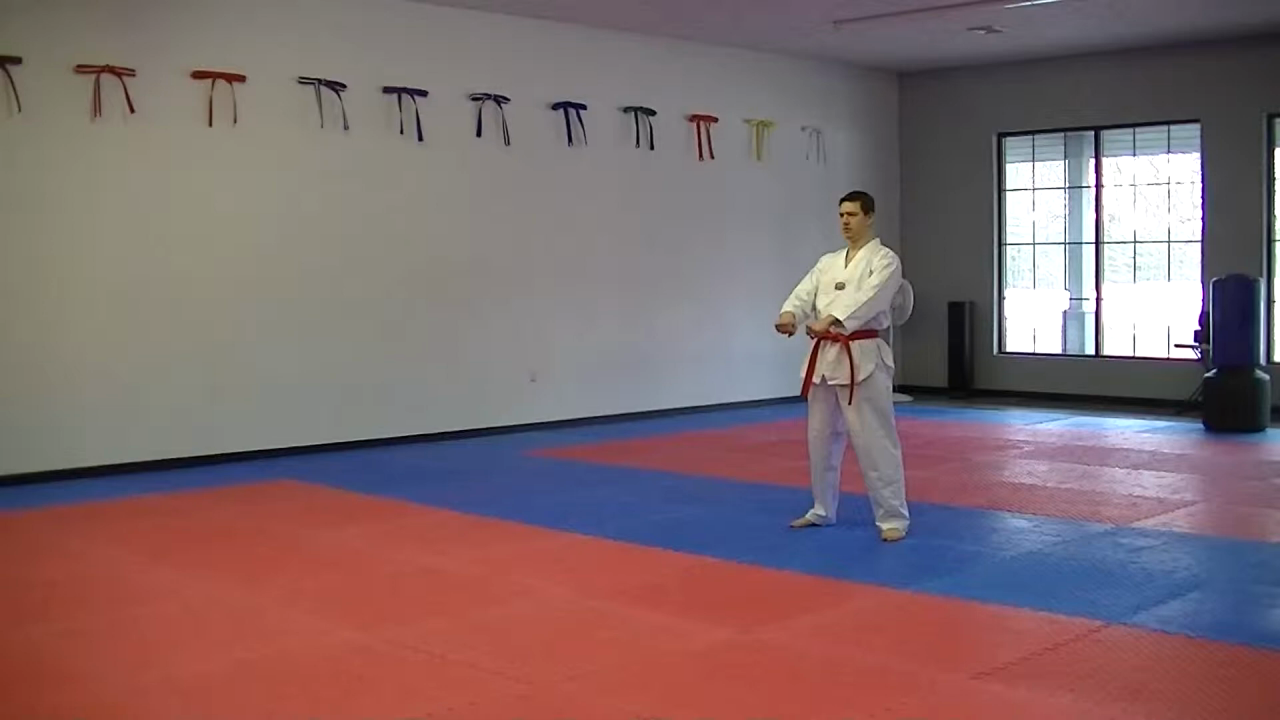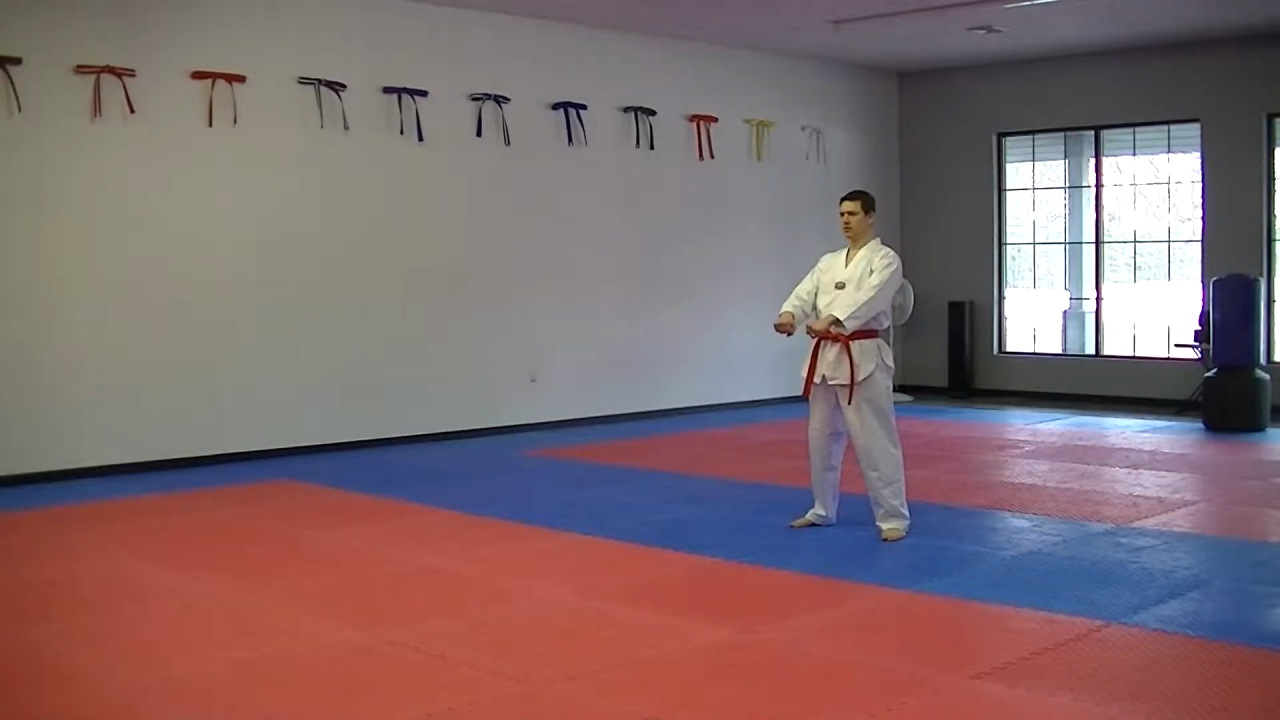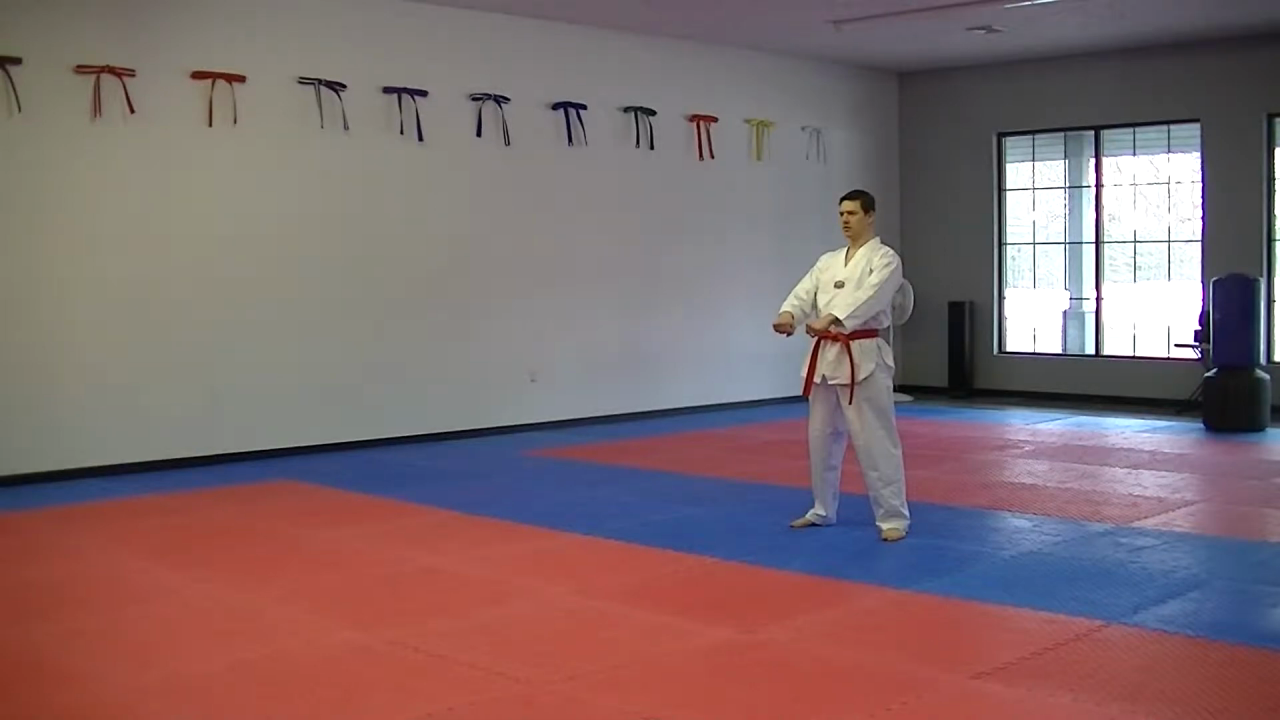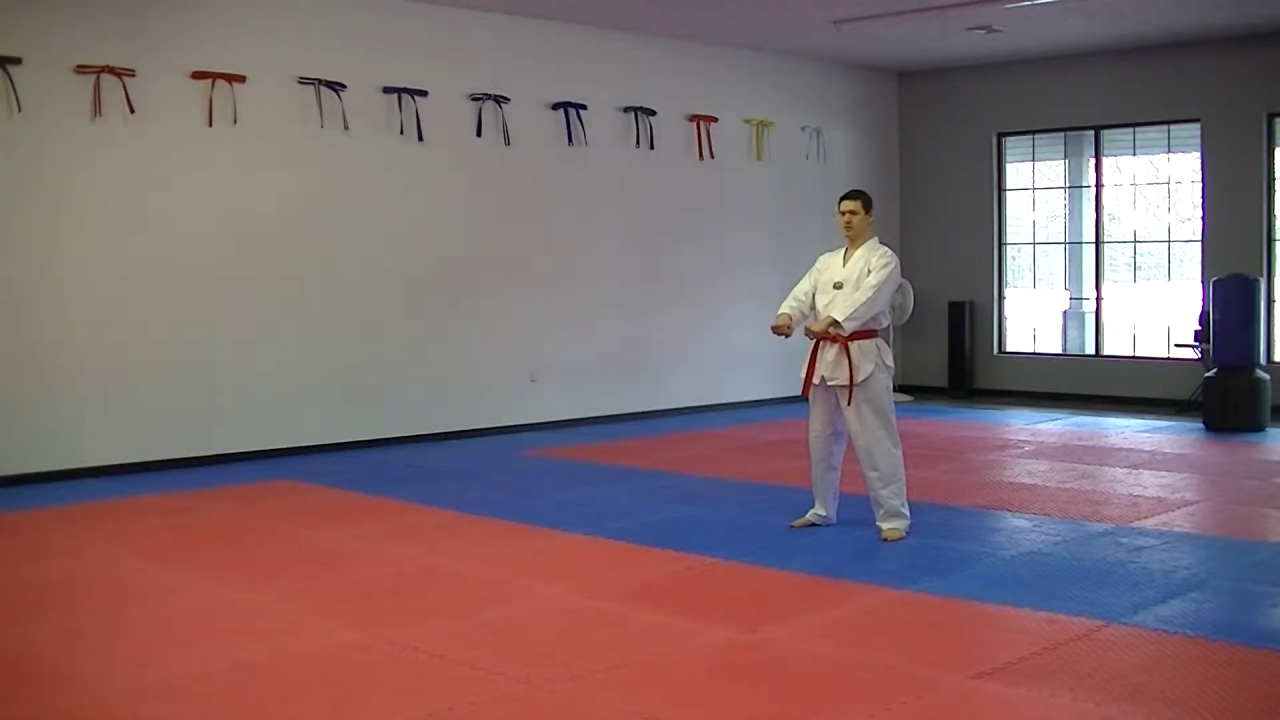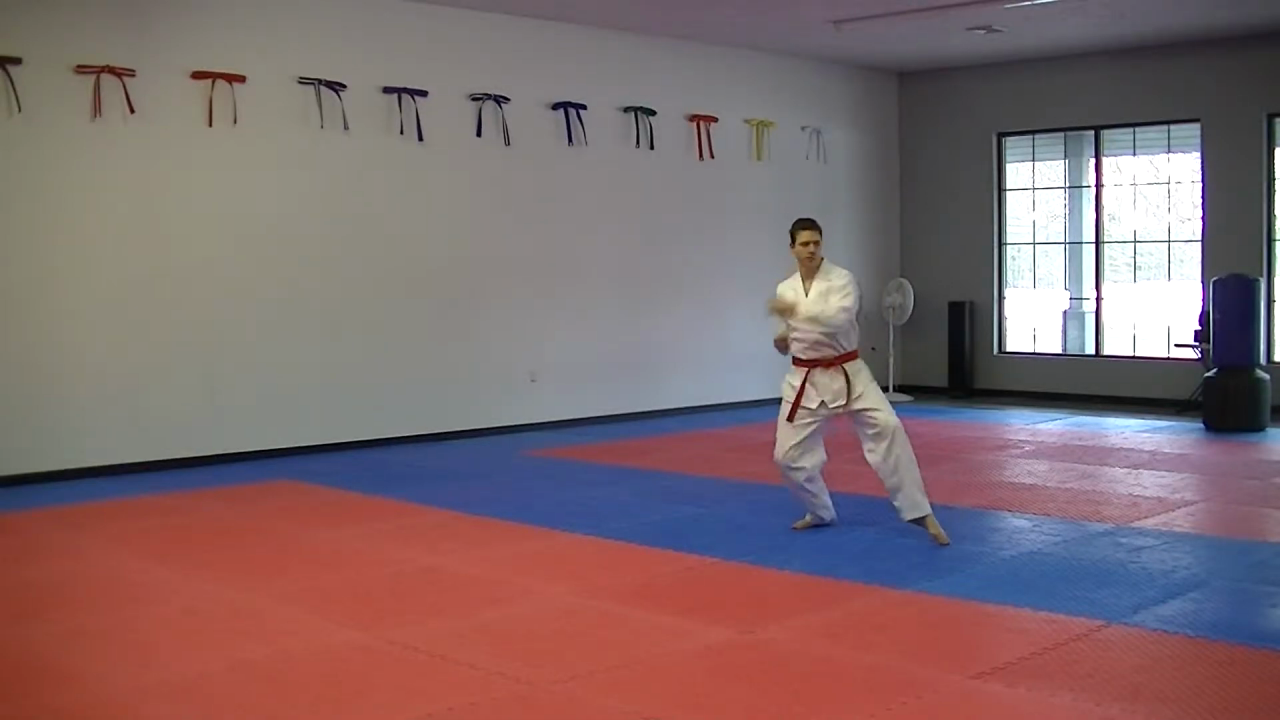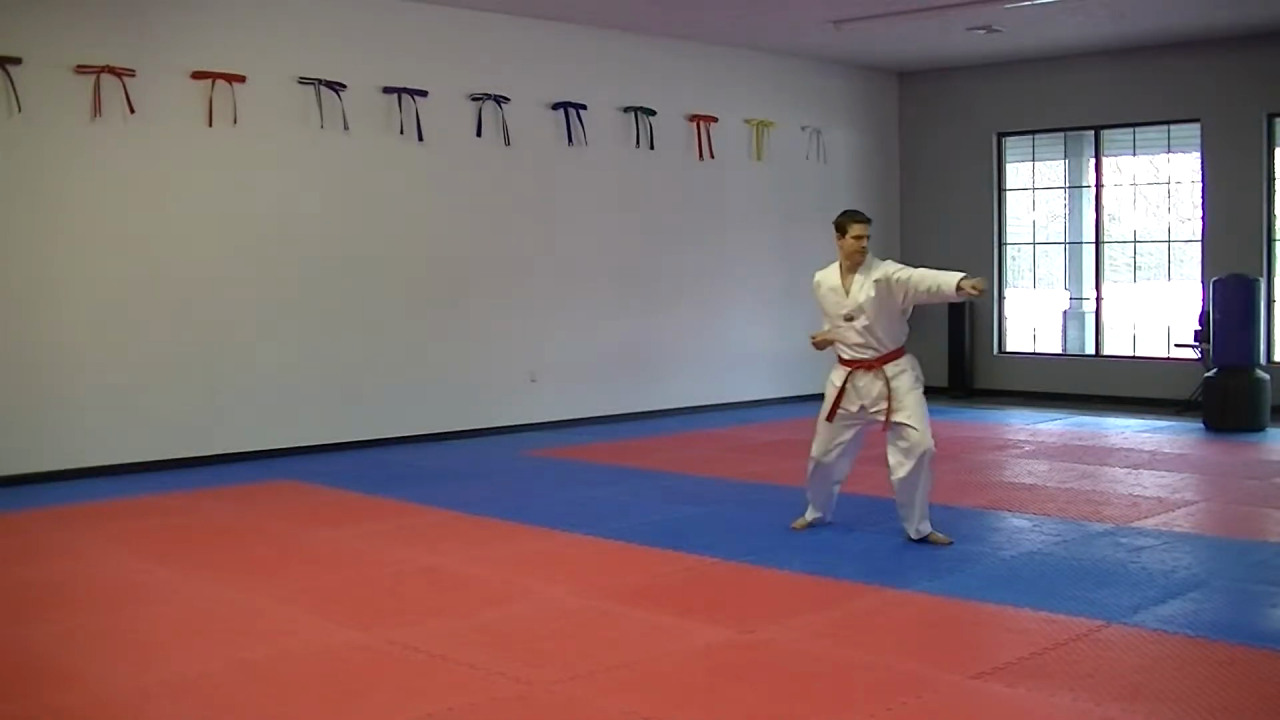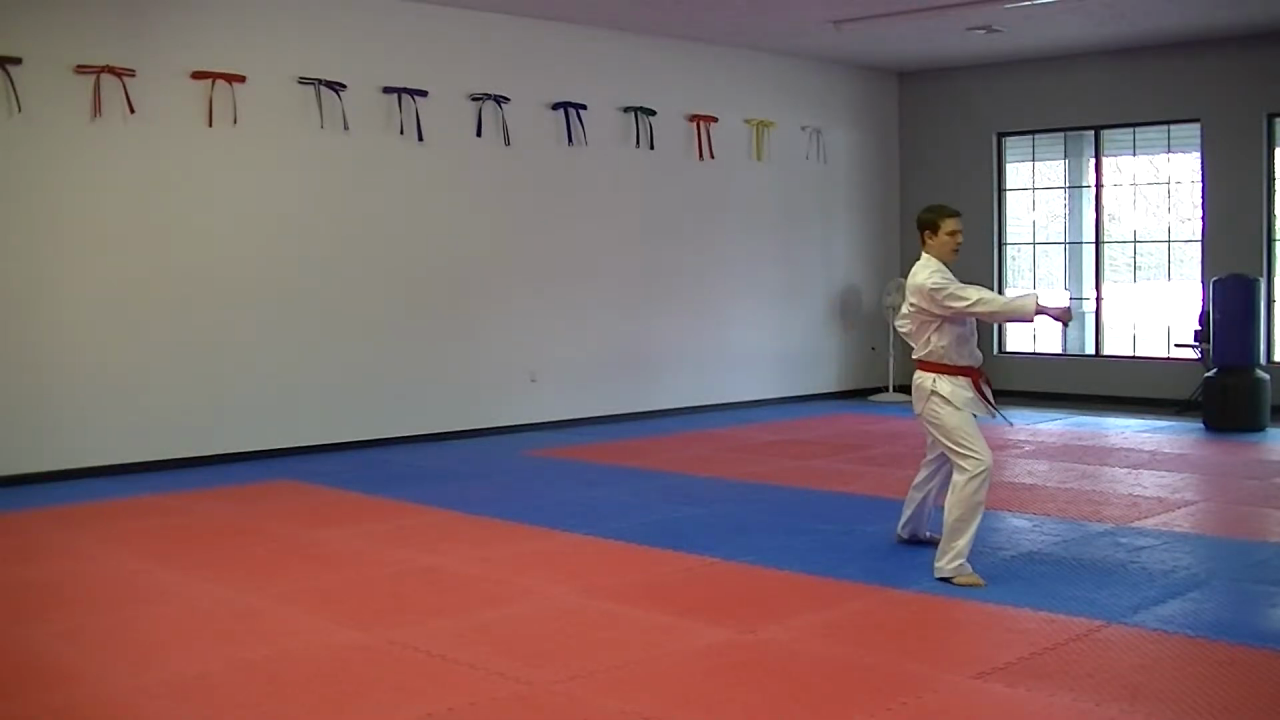
dt=0.7s
person 1, frame 1
left shoulder: (885, 261)
right shoulder: (827, 262)
left elbow: (867, 298)
right elbow: (805, 291)
left wrist: (829, 320)
right wrist: (789, 313)
left hip: (862, 358)
right hip: (825, 358)
left knee: (874, 439)
right knee: (821, 437)
left ankle: (893, 517)
right ankle: (822, 510)
person 1, frame 2
left shoulder: (885, 260)
right shoulder: (828, 262)
left elbow: (868, 298)
right elbow: (805, 292)
left wrist: (830, 320)
right wrist: (789, 313)
left hip: (863, 358)
right hip: (826, 357)
left knee: (875, 440)
right knee: (822, 437)
left ankle: (893, 517)
right ankle: (823, 510)
person 1, frame 3
left shoulder: (885, 259)
right shoulder: (828, 261)
left elbow: (867, 297)
right elbow: (805, 291)
left wrist: (829, 318)
right wrist: (788, 313)
left hip: (864, 357)
right hip: (826, 357)
left knee: (875, 439)
right knee: (822, 436)
left ankle: (893, 516)
right ankle: (823, 510)
person 1, frame 4
left shoulder: (883, 259)
right shoulder: (826, 261)
left elbow: (866, 298)
right elbow: (803, 293)
left wrist: (828, 321)
right wrist: (785, 316)
left hip: (862, 357)
right hip: (825, 357)
left knee: (875, 440)
right knee: (822, 437)
left ankle: (893, 517)
right ankle: (823, 510)
person 1, frame 5
left shoulder: (841, 280)
right shoulder: (785, 289)
left elbow: (839, 319)
left wrist: (793, 310)
right wrist: (784, 341)
left hip: (847, 376)
right hip: (804, 380)
left knee: (887, 431)
right knee: (789, 455)
left ankle: (919, 512)
right ankle: (820, 512)
person 1, frame 6
left shoulder: (885, 274)
right shoulder: (823, 281)
left elbow: (922, 280)
left wrist: (961, 282)
right wrist: (827, 337)
left hip: (894, 374)
right hip: (848, 378)
left knee: (917, 446)
right knee: (825, 451)
left ankle: (916, 526)
right ankle: (818, 511)
person 1, frame 7
left shoulder: (938, 274)
right shoulder: (928, 280)
left elbow: (905, 323)
right elbow: (981, 303)
left wrist: (932, 344)
right wrist: (1043, 307)
left hip: (952, 384)
right hip: (941, 387)
left knee: (940, 461)
right knee: (976, 463)
left ankle: (910, 528)
right ankle: (951, 563)
